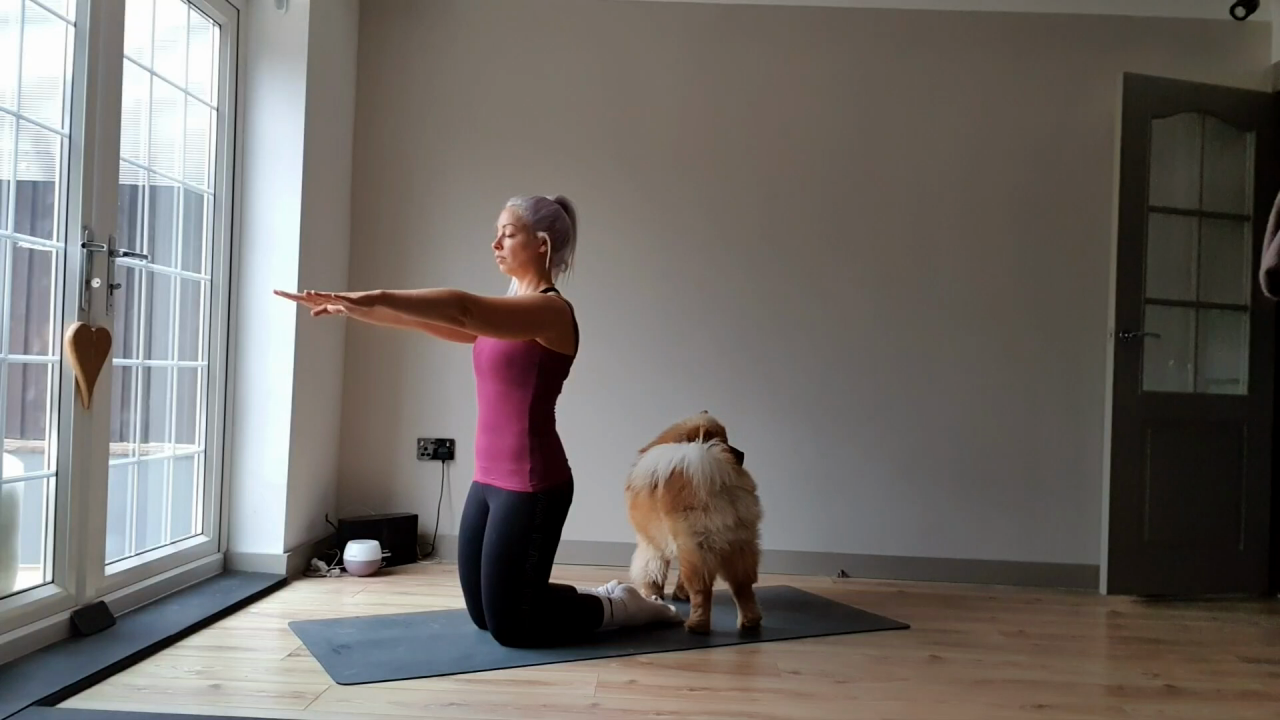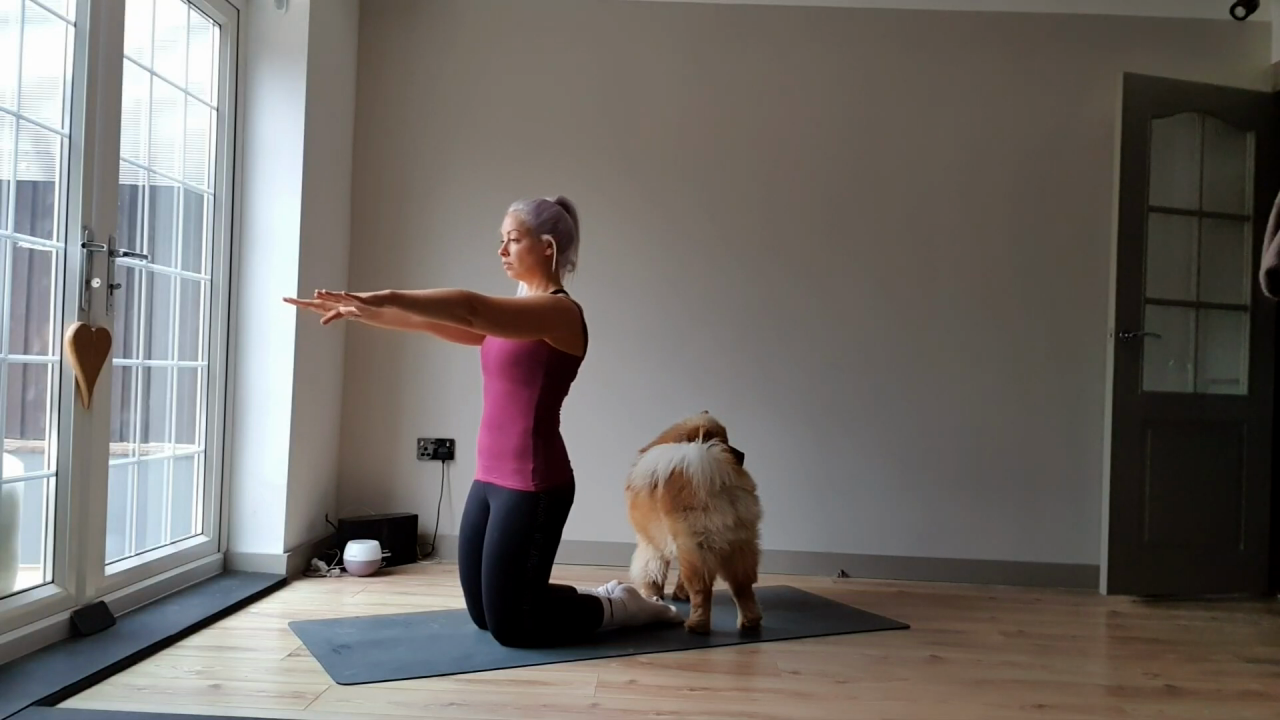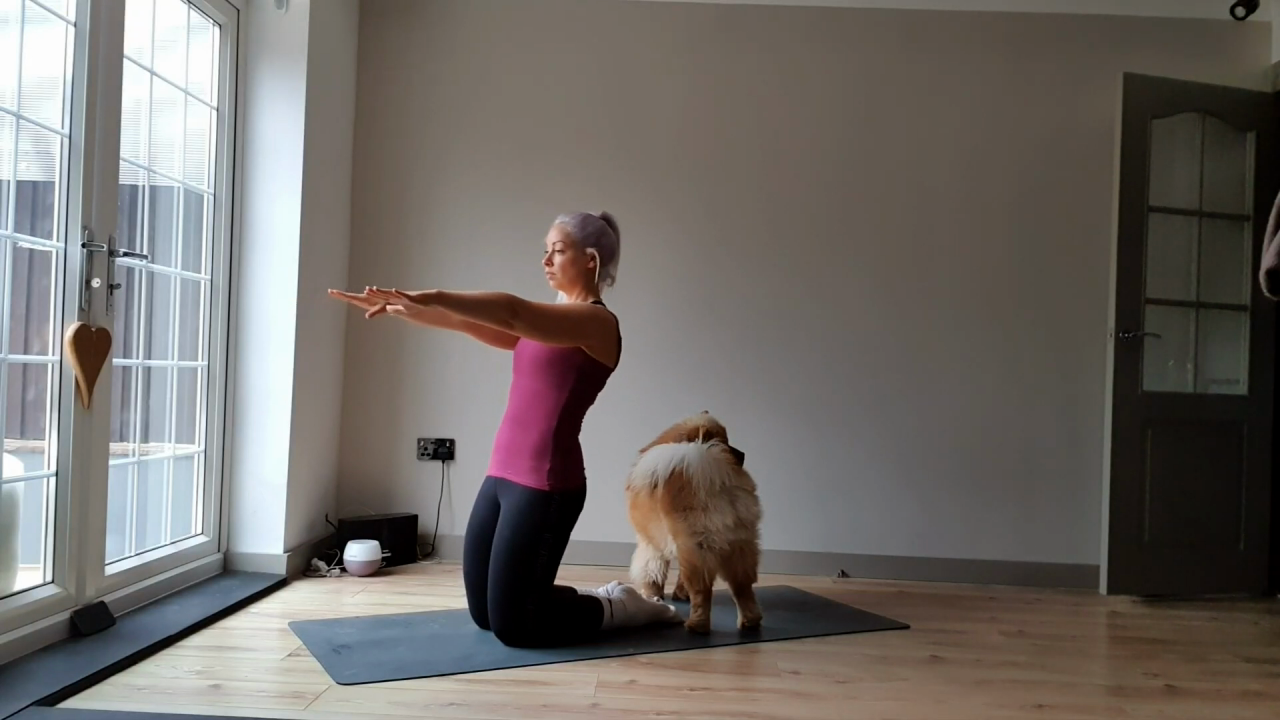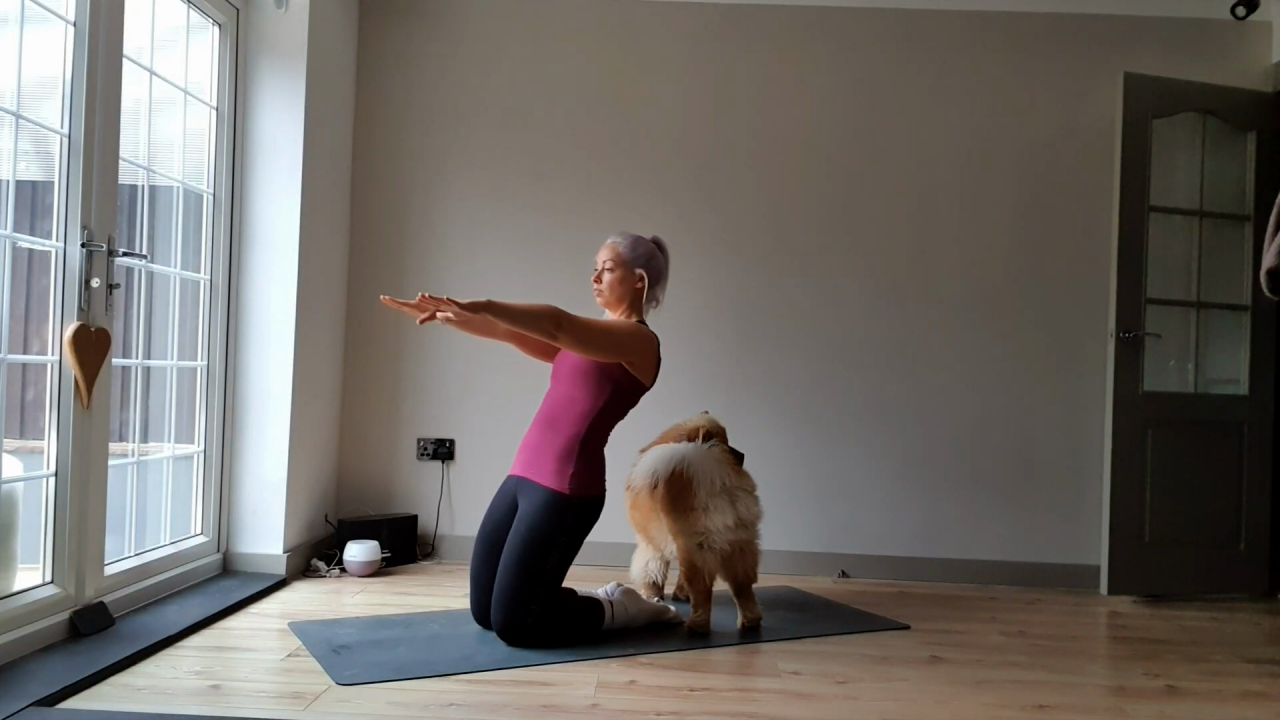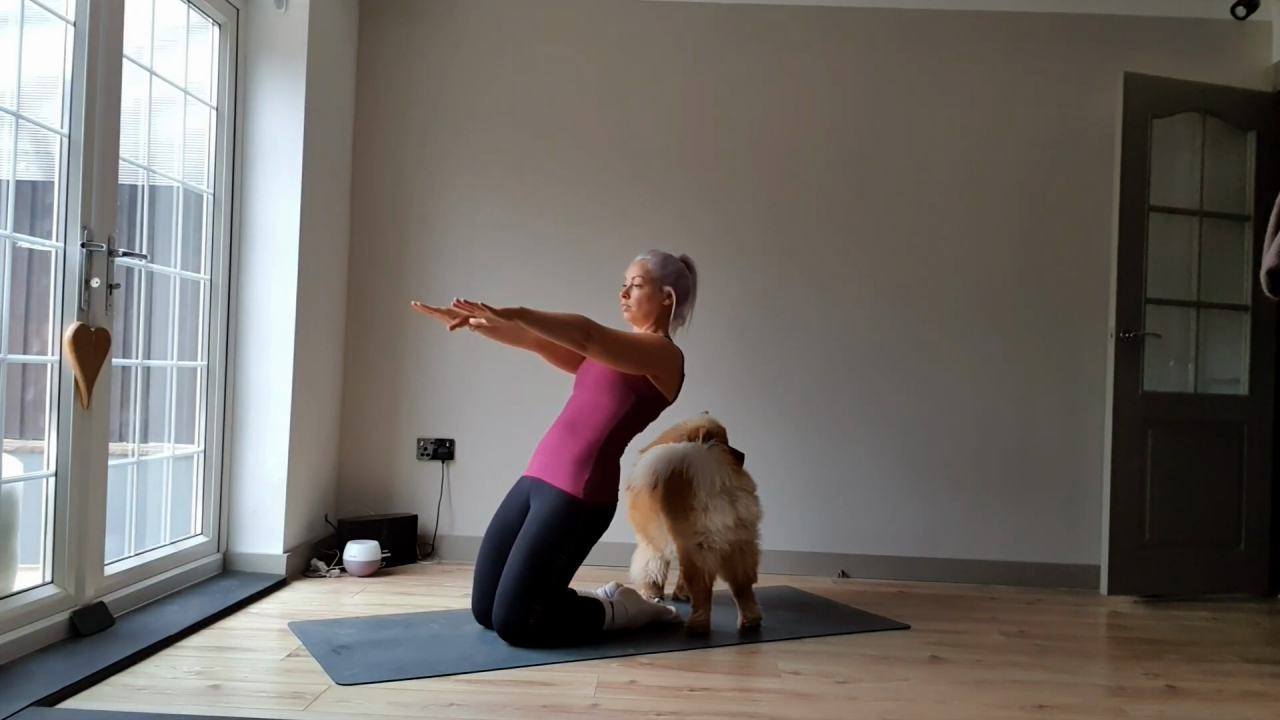
dt=1s
person 1, frame 1
left shoulder: (551, 311)
right shoulder: (503, 315)
left elbow: (462, 309)
right elbow: (428, 321)
left wrist: (377, 297)
right wrist: (353, 307)
left hip: (532, 485)
right hip: (491, 479)
left knee: (510, 625)
right knee: (482, 614)
left ankle: (620, 607)
right ankle: (603, 596)
person 1, frame 2
left shoulder: (561, 312)
right shoulder: (510, 317)
left elbow: (471, 309)
right elbow: (435, 322)
left wrist: (387, 297)
right wrist: (357, 310)
left hip: (533, 484)
right hip: (492, 479)
left knee: (510, 625)
right knee: (483, 613)
left ankle: (619, 607)
right ankle: (603, 596)
person 1, frame 3
left shoulder: (597, 323)
right shoulder: (544, 325)
left elbow: (511, 312)
right elbow: (468, 323)
left wrist: (432, 296)
right wrist: (399, 307)
left hip: (546, 484)
right hip: (503, 476)
left knee: (513, 625)
right knee: (483, 612)
left ankle: (620, 608)
right ankle: (601, 597)
person 1, frame 4
left shoulder: (640, 341)
right shoulder: (584, 340)
left elbow: (556, 324)
right elbow: (512, 333)
left wrist: (484, 305)
right wrist: (449, 315)
left hip: (567, 486)
right hip: (525, 475)
left knee: (513, 623)
right knee: (484, 612)
left ankle: (621, 609)
right ankle: (606, 598)
person 1, frame 5
left shoulder: (664, 355)
right shoulder: (607, 354)
left elbow: (586, 334)
right elbow: (536, 341)
left wrist: (515, 313)
right wrist: (474, 321)
left hip: (580, 490)
right hip: (538, 477)
left knee: (514, 622)
right knee: (485, 610)
left ankle: (621, 609)
right ankle: (606, 599)
